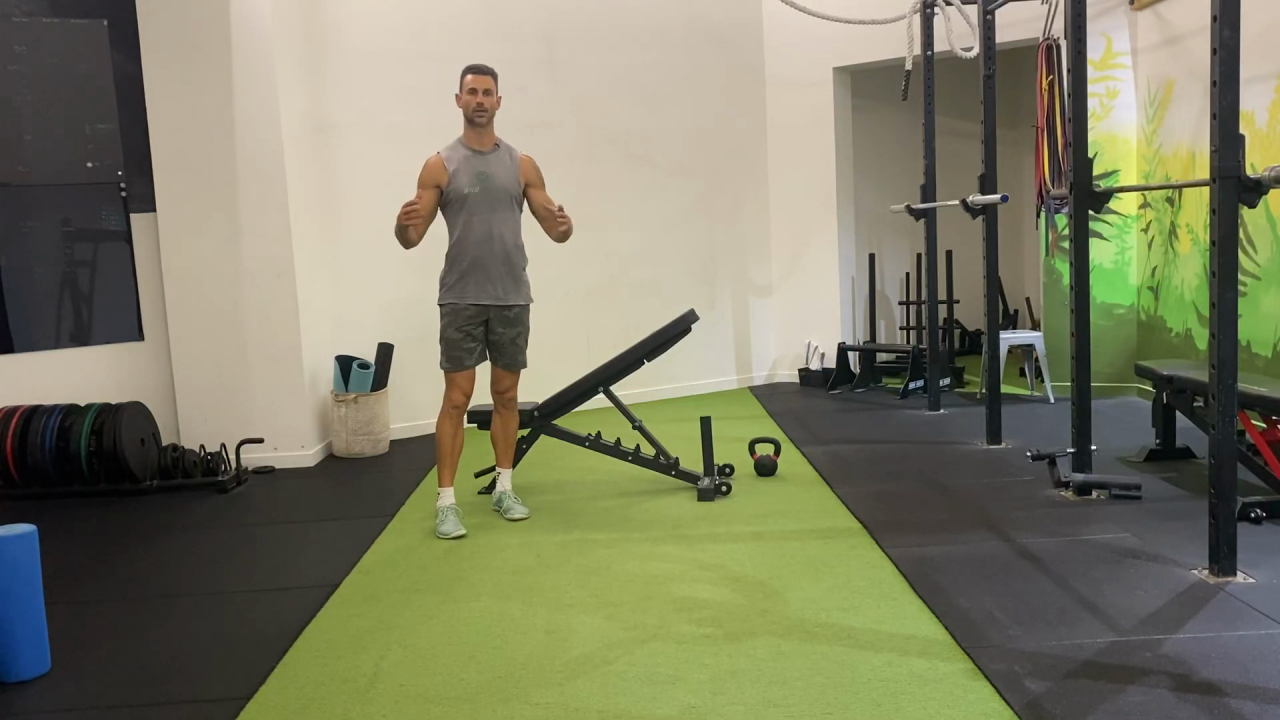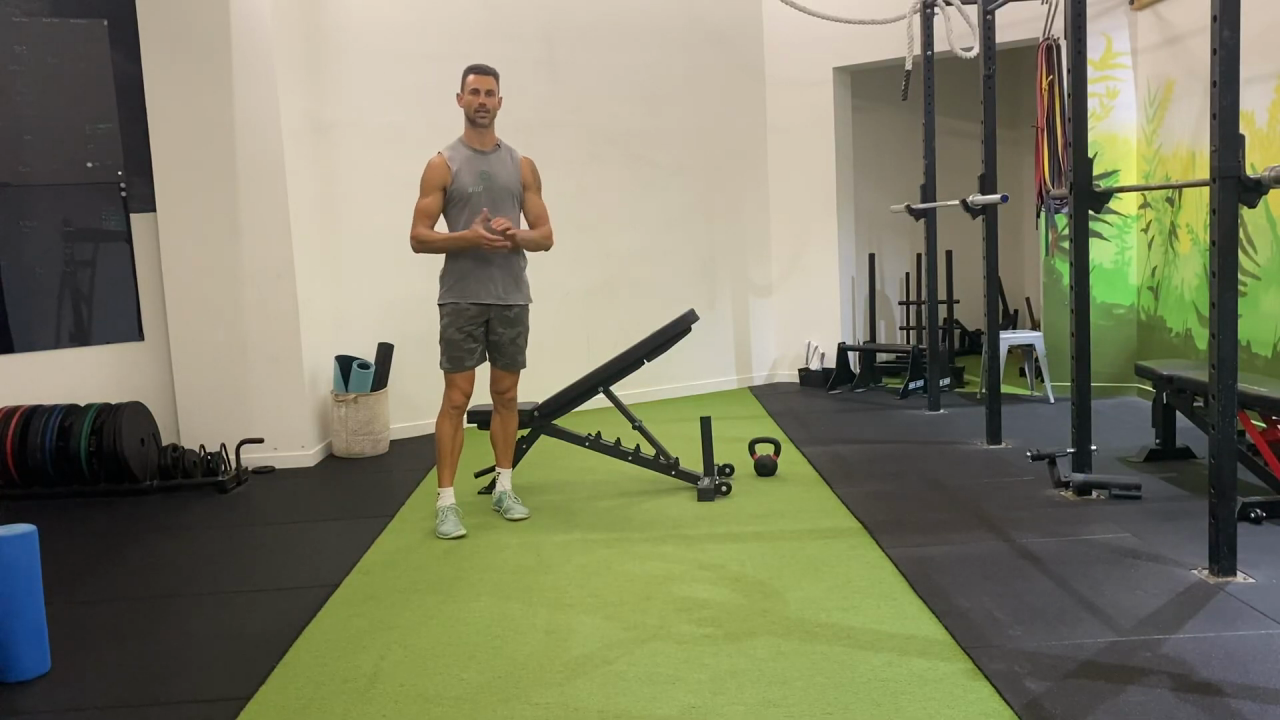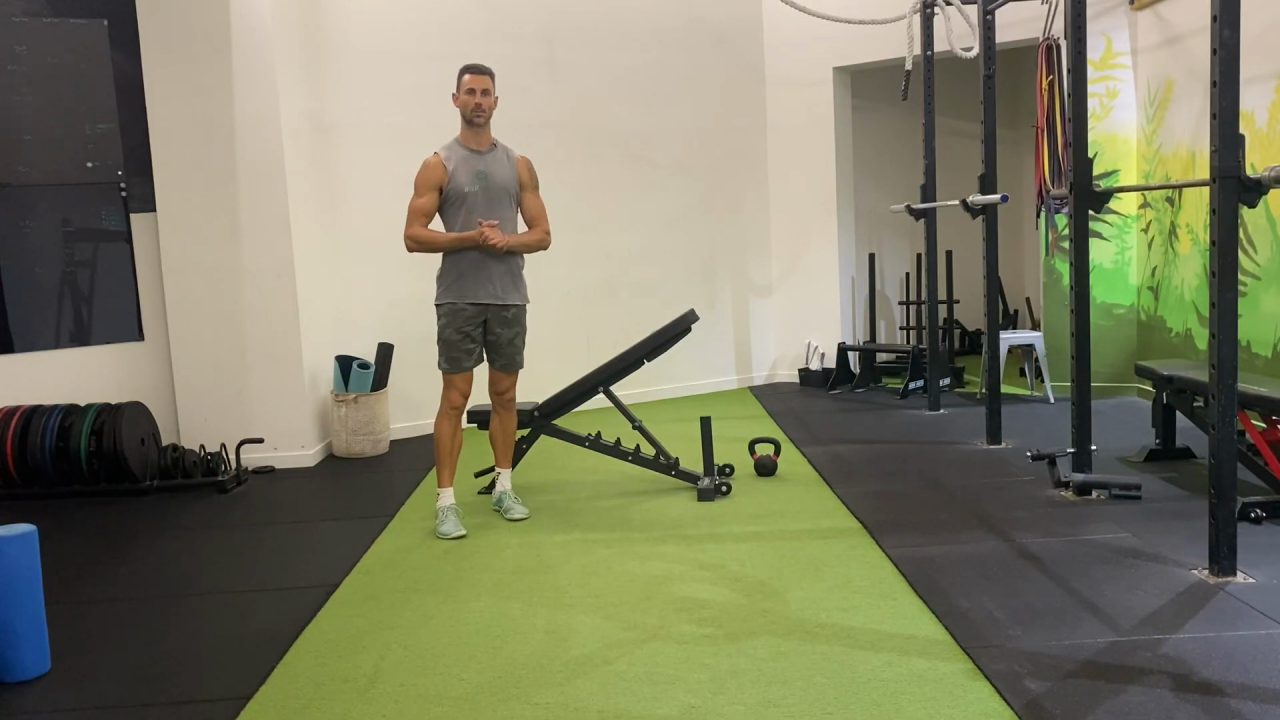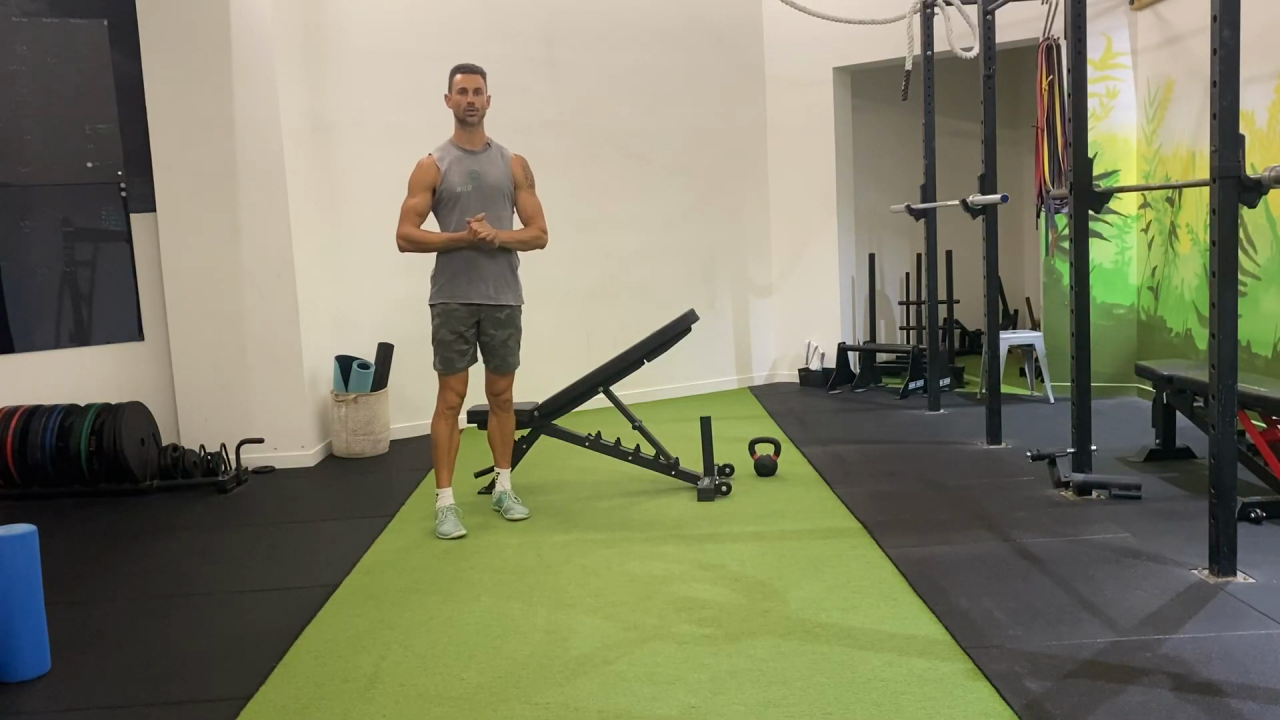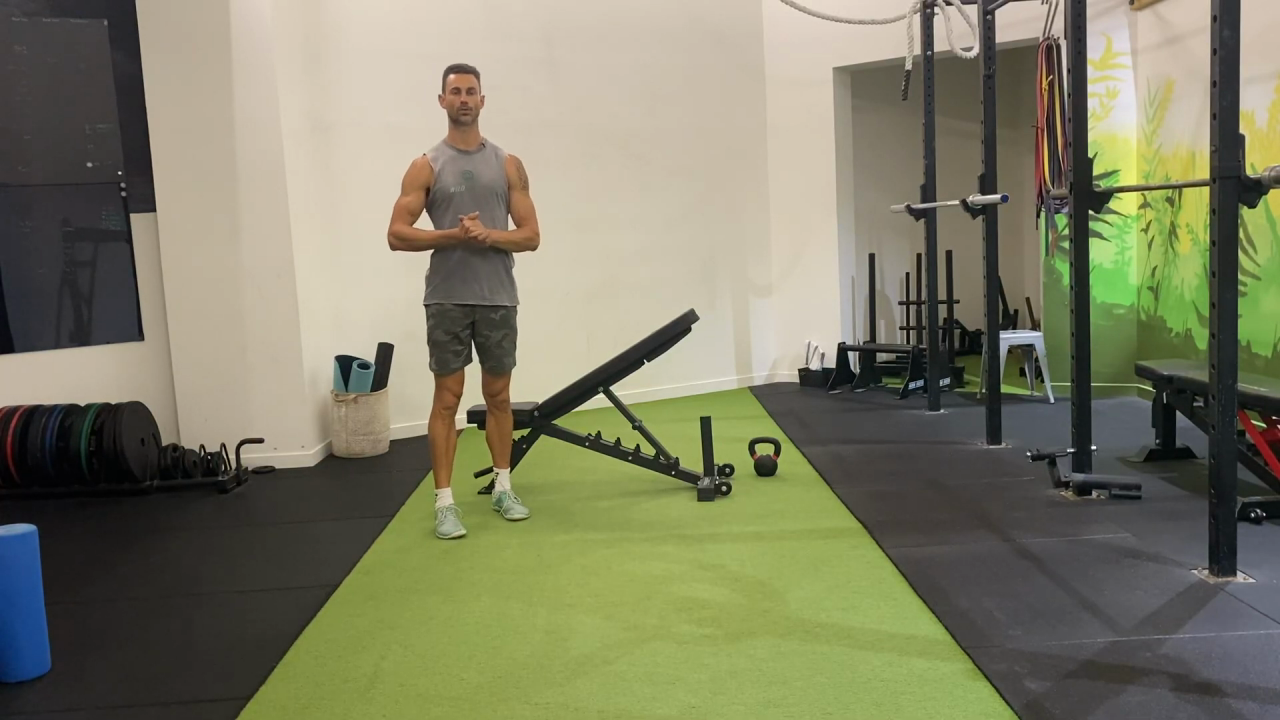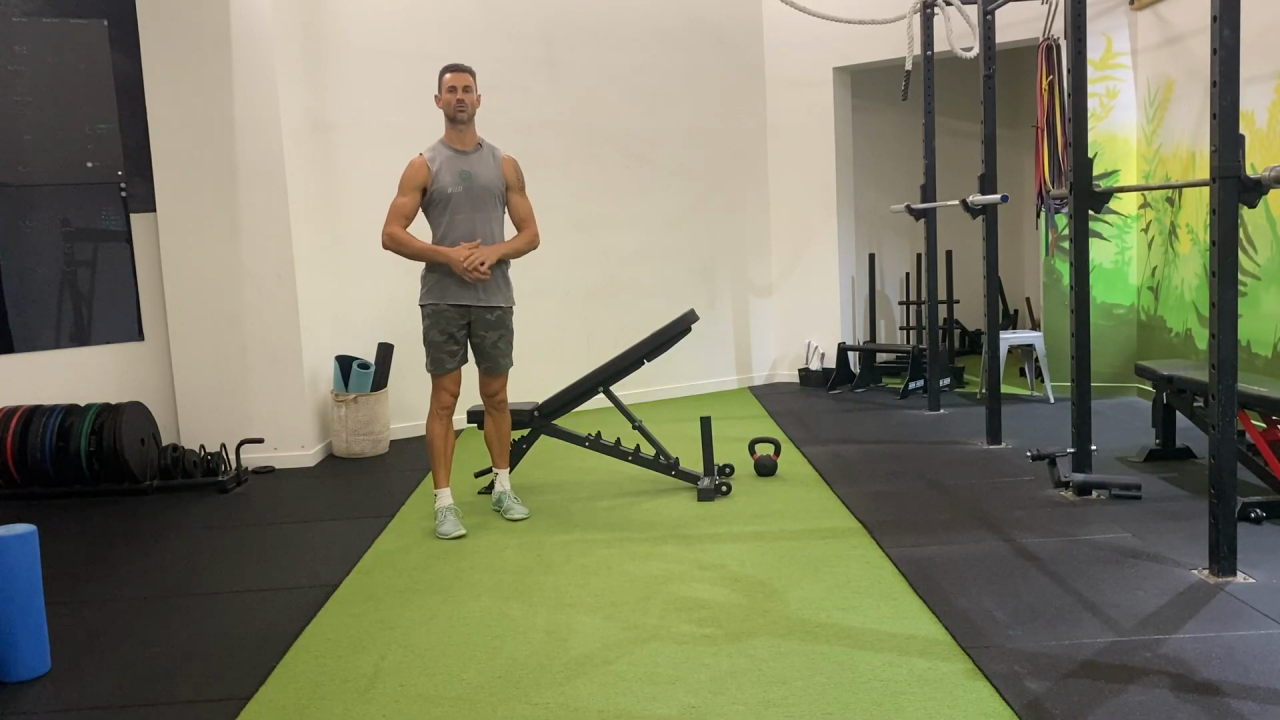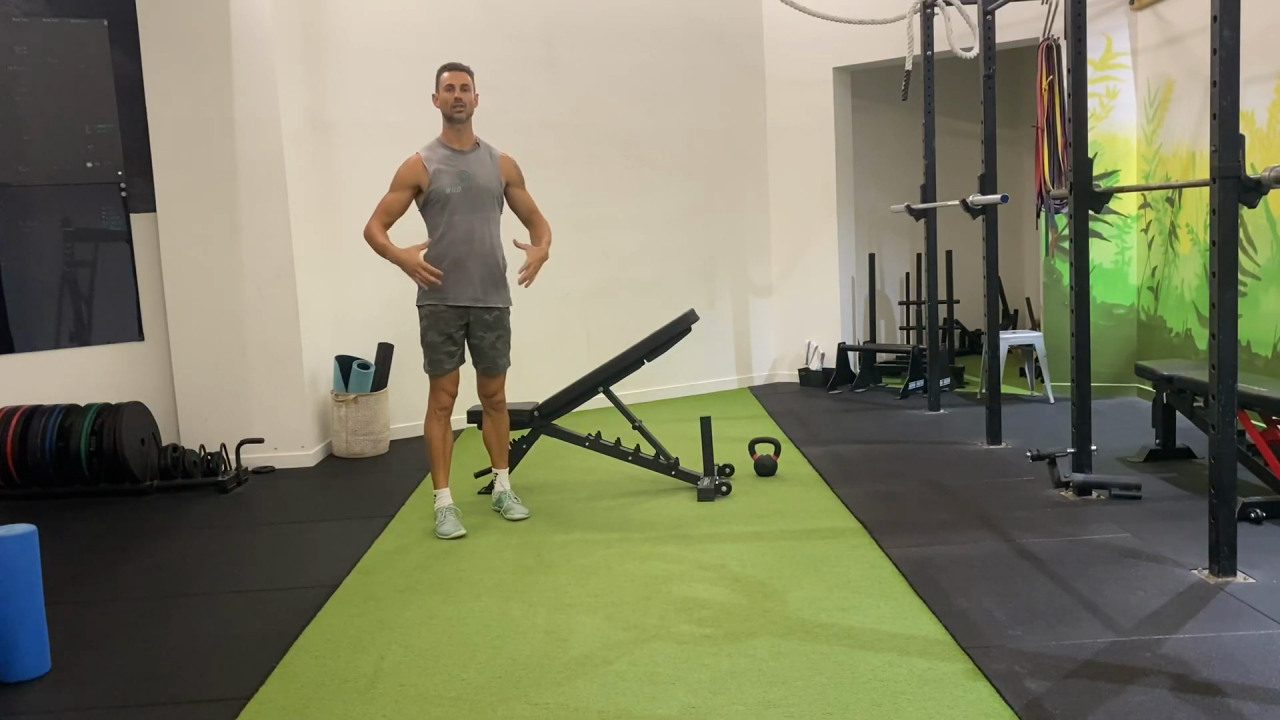
dt=0.3s
person 1, frame 1
left shoulder: (522, 164)
right shoulder: (439, 165)
left elbow: (553, 230)
right elbow: (412, 239)
left wrist: (563, 225)
right wrist: (403, 226)
left hip: (512, 297)
right hip: (461, 298)
left knee: (506, 394)
right knee: (456, 399)
left ankle: (503, 487)
right ankle: (446, 500)
person 1, frame 2
left shoulder: (522, 165)
right shoulder: (442, 165)
left elbow: (545, 236)
right elbow: (419, 238)
left wrist: (515, 234)
right wrist: (467, 237)
left hip: (511, 296)
right hip: (462, 298)
left knee: (505, 394)
right knee: (456, 398)
left ankle: (503, 487)
right ankle: (446, 501)
person 1, frame 3
left shoulder: (518, 165)
right shoulder: (438, 165)
left elbow: (542, 234)
right elbow: (413, 236)
left wrist: (506, 241)
right wrist: (470, 238)
left hip: (509, 297)
right hip: (458, 298)
left knee: (504, 394)
right knee: (455, 398)
left ankle: (503, 487)
right ankle: (446, 501)
person 1, frame 4
left shoulder: (513, 164)
right shoulder: (432, 166)
left elbow: (539, 233)
right elbow: (405, 236)
left wrist: (496, 235)
right wrist: (462, 237)
left hip: (503, 297)
right hip: (452, 299)
left knee: (501, 395)
right knee: (451, 398)
left ankle: (503, 487)
right ankle: (445, 501)
person 1, frame 5
left shoulder: (508, 164)
right shoulder: (426, 166)
left elbow: (531, 236)
right elbow: (397, 235)
left wrist: (488, 234)
right wrist: (455, 234)
left hip: (498, 298)
right hip: (447, 299)
left knee: (498, 394)
right knee: (447, 398)
left ankle: (502, 486)
right ankle: (445, 501)
person 1, frame 6
left shoulder: (504, 165)
right shoulder: (423, 166)
left elbow: (530, 232)
right elbow: (391, 234)
left wrist: (497, 251)
right wrist: (445, 254)
left hip: (494, 298)
right hip: (443, 298)
left knee: (496, 395)
right knee: (444, 398)
left ankle: (501, 486)
right ankle: (443, 501)
person 1, frame 7
left shoulder: (502, 164)
right shoulder: (419, 165)
left elbow: (536, 219)
right elbow: (374, 227)
left wrist: (540, 250)
right wrist: (401, 257)
left hip: (491, 298)
right hip: (440, 300)
left knee: (494, 395)
right knee: (442, 398)
left ankle: (502, 486)
right ankle: (443, 501)
